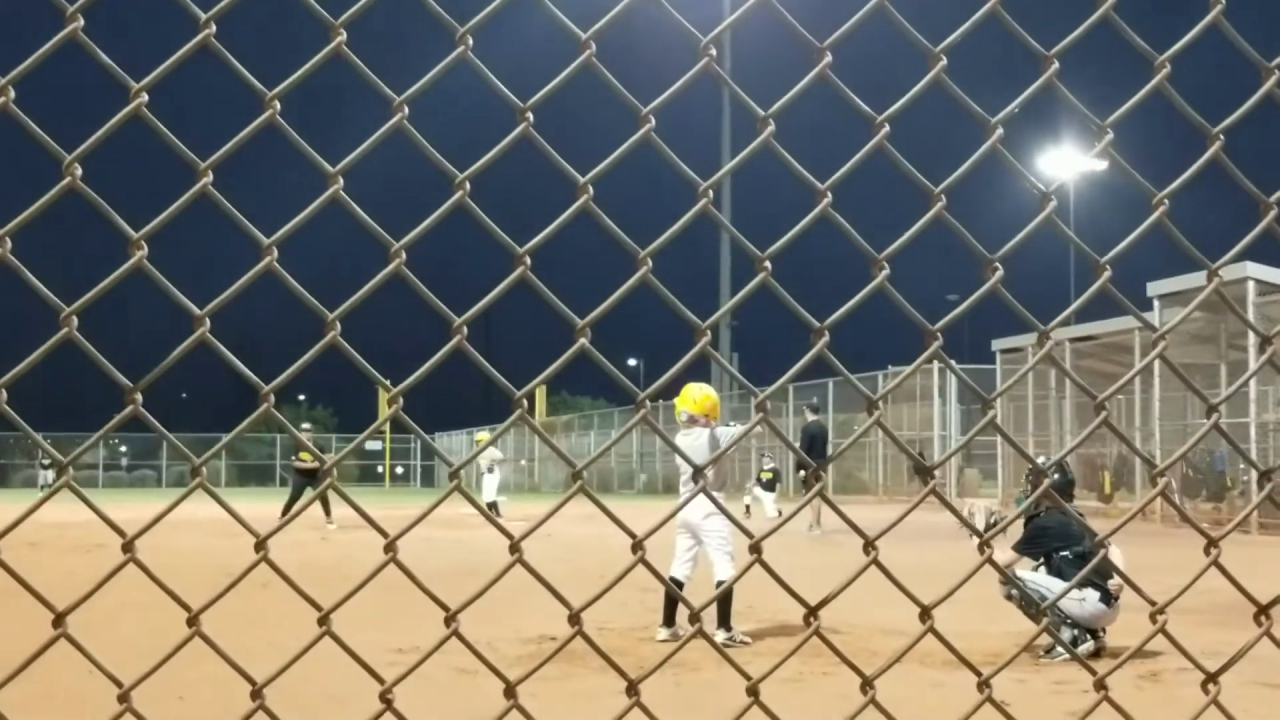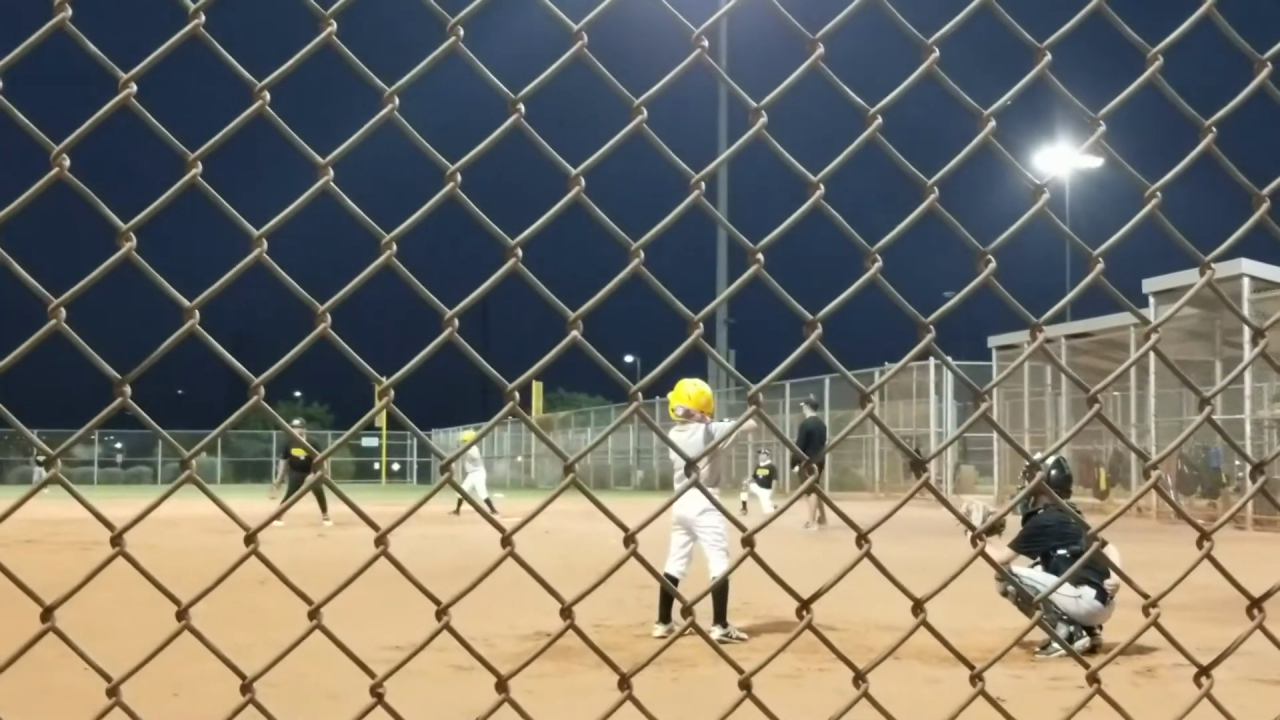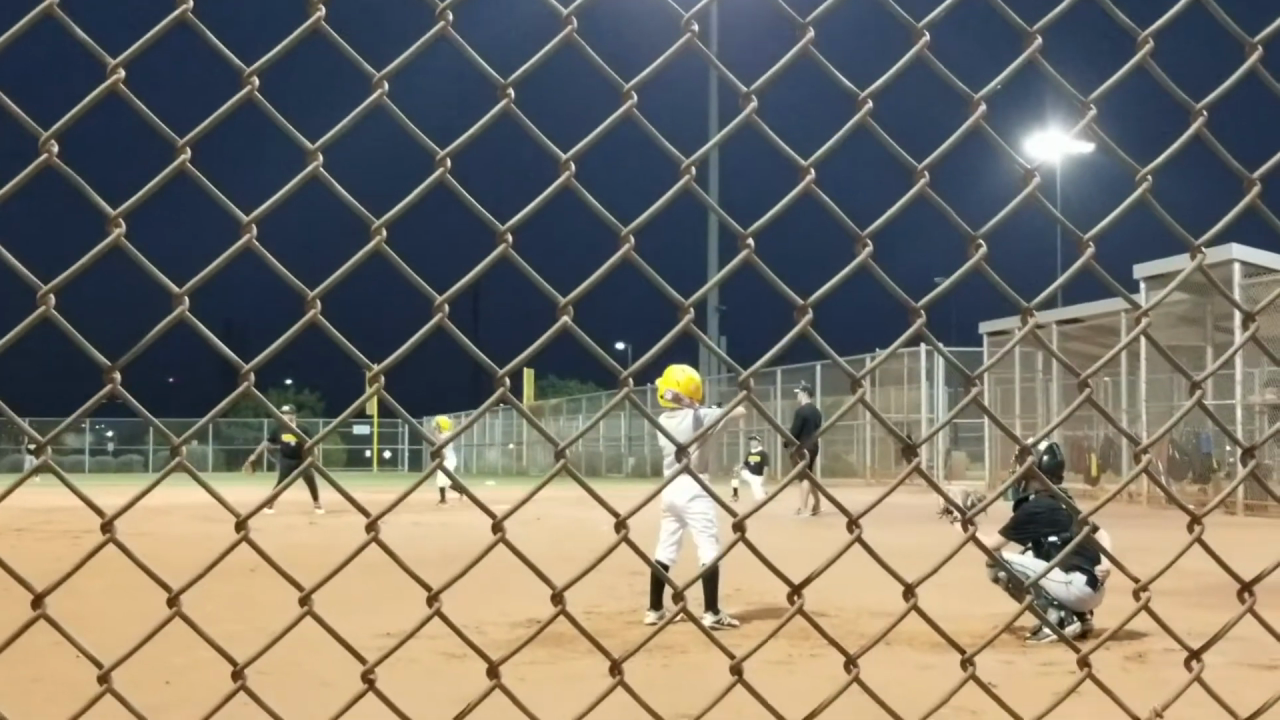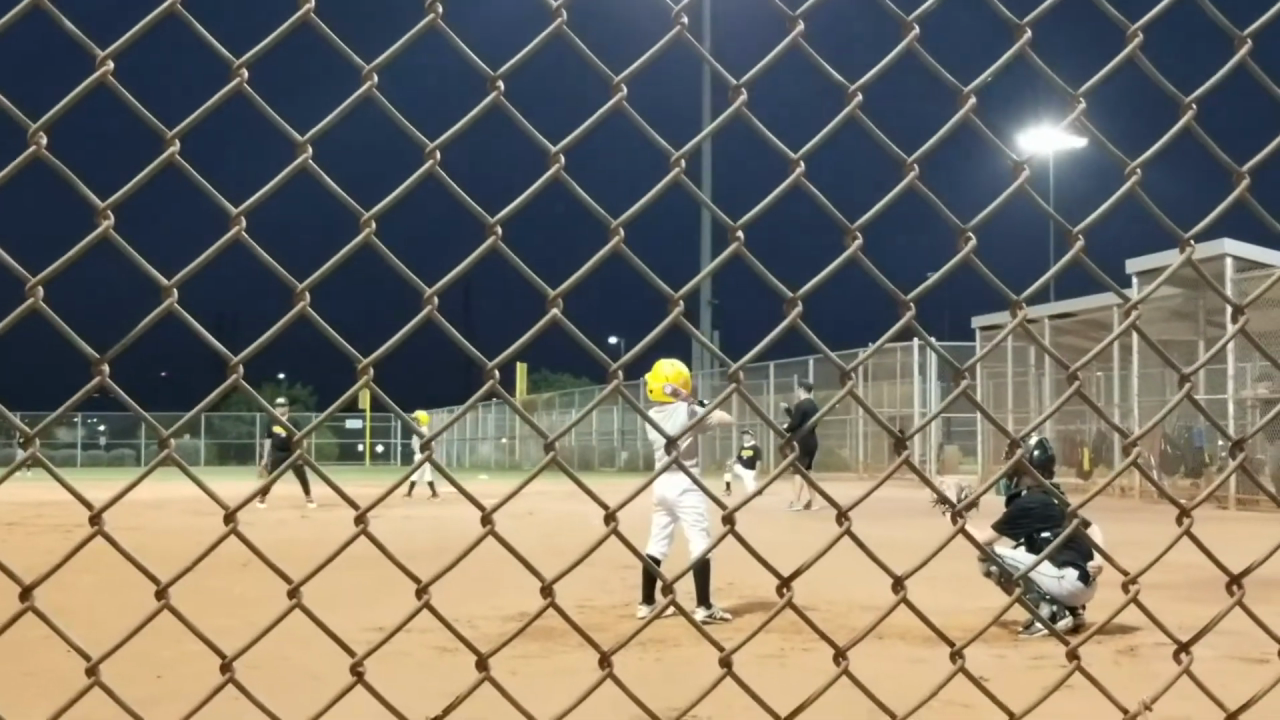
dt=0.3s
person 1, frame 1
left shoulder: (680, 438)
right shoulder: (715, 435)
right wrist: (738, 427)
left hip: (686, 508)
right hip: (709, 508)
left knee: (680, 566)
right knee: (724, 566)
left ankle: (667, 626)
right ankle: (724, 630)
person 1, frame 2
left shoulder: (674, 434)
right shoulder: (709, 431)
right elbow: (751, 424)
right wrist: (721, 423)
left hip: (680, 503)
right hip: (703, 504)
left knee: (675, 562)
right knee: (720, 563)
left ankle: (663, 623)
right ankle: (720, 626)
person 1, frame 3
left shoulder: (663, 420)
right shoulder: (699, 417)
right elbow: (740, 410)
right wrist: (716, 410)
left hip: (670, 490)
right hip: (693, 491)
left knee: (665, 550)
right knee: (709, 550)
left ankle: (654, 610)
right ankle: (712, 613)
person 1, frame 4
left shoulder: (652, 415)
right shoulder: (687, 411)
right elbow: (726, 420)
right wrist: (703, 408)
left hip: (661, 484)
right hip: (685, 485)
left knee: (657, 543)
right knee: (700, 544)
left ankle: (647, 604)
right ankle: (704, 607)
person 2, frame 1
left shoulder: (1044, 524)
right shoulder: (1073, 519)
left elbow: (1003, 561)
right elbow: (1113, 551)
left wrist: (977, 537)
right wrist: (1119, 579)
left hip: (1091, 605)
right hip: (1104, 606)
left knee: (1011, 580)
left ankle: (1072, 636)
right ankle: (1091, 633)
person 2, frame 2
left shoulder: (1042, 521)
right shoulder: (1071, 517)
left elbow: (1000, 558)
right elbow: (1110, 549)
right wrist: (1115, 578)
left hip: (1088, 601)
right hip: (1099, 601)
left knee: (1007, 576)
left ankle: (1067, 632)
right ankle: (1088, 629)
person 2, frame 3
left shoulder: (1033, 508)
right shoulder: (1063, 503)
left elbow: (990, 545)
right elbow: (1101, 535)
left wrist: (960, 523)
right wrist: (1105, 564)
left hip: (1078, 586)
right hip: (1090, 589)
left knee: (997, 562)
left ankle: (1059, 618)
right ankle: (1078, 616)
person 2, frame 4
left shoulder: (1026, 503)
right shoulder: (1053, 498)
left elbow: (984, 540)
right elbow: (1093, 530)
right wrist: (1099, 560)
left hip: (1071, 582)
right hip: (1082, 583)
left knee: (990, 556)
left ankle: (1050, 612)
right ankle: (1072, 609)
